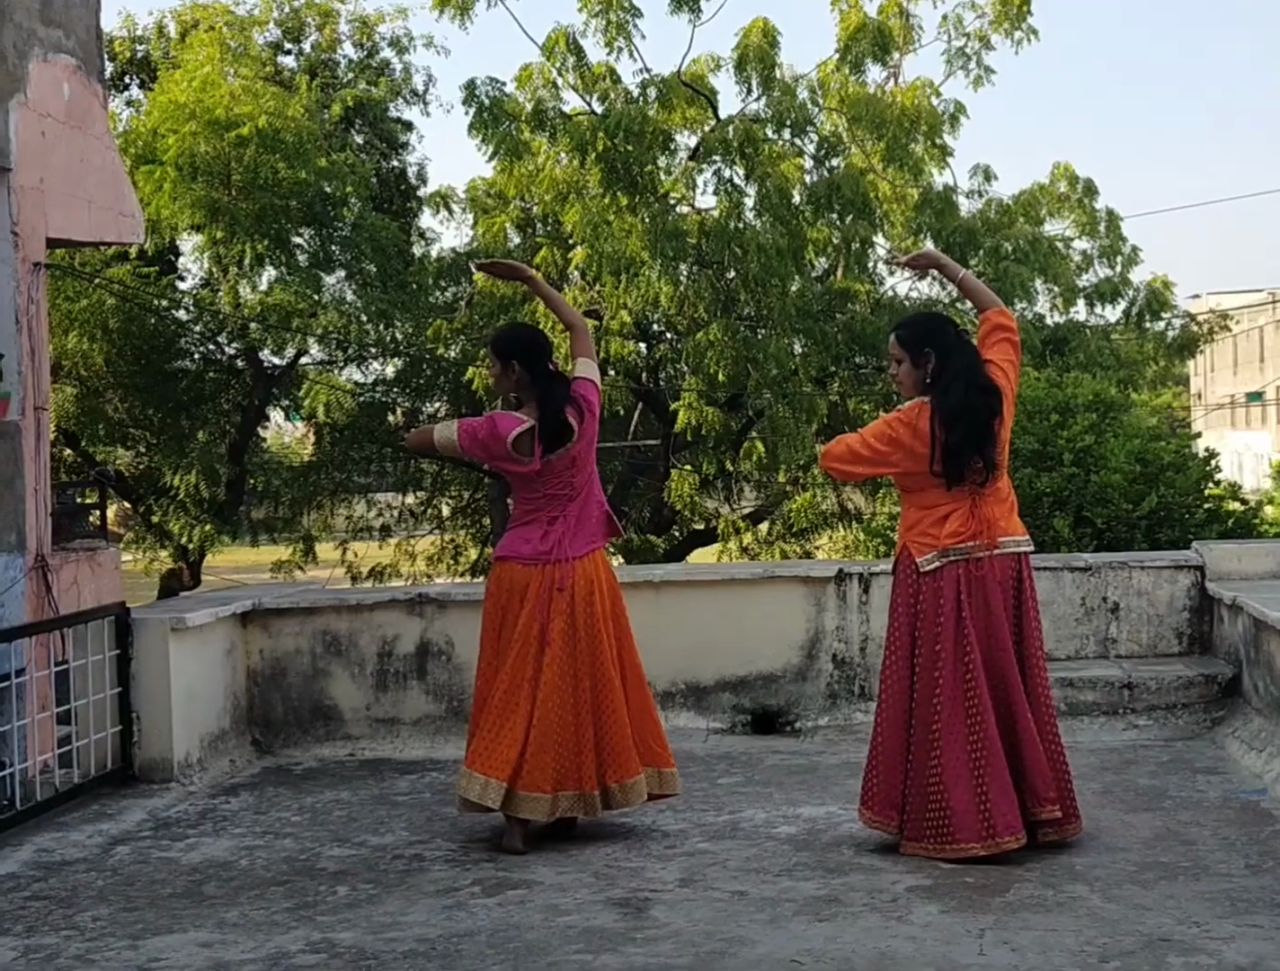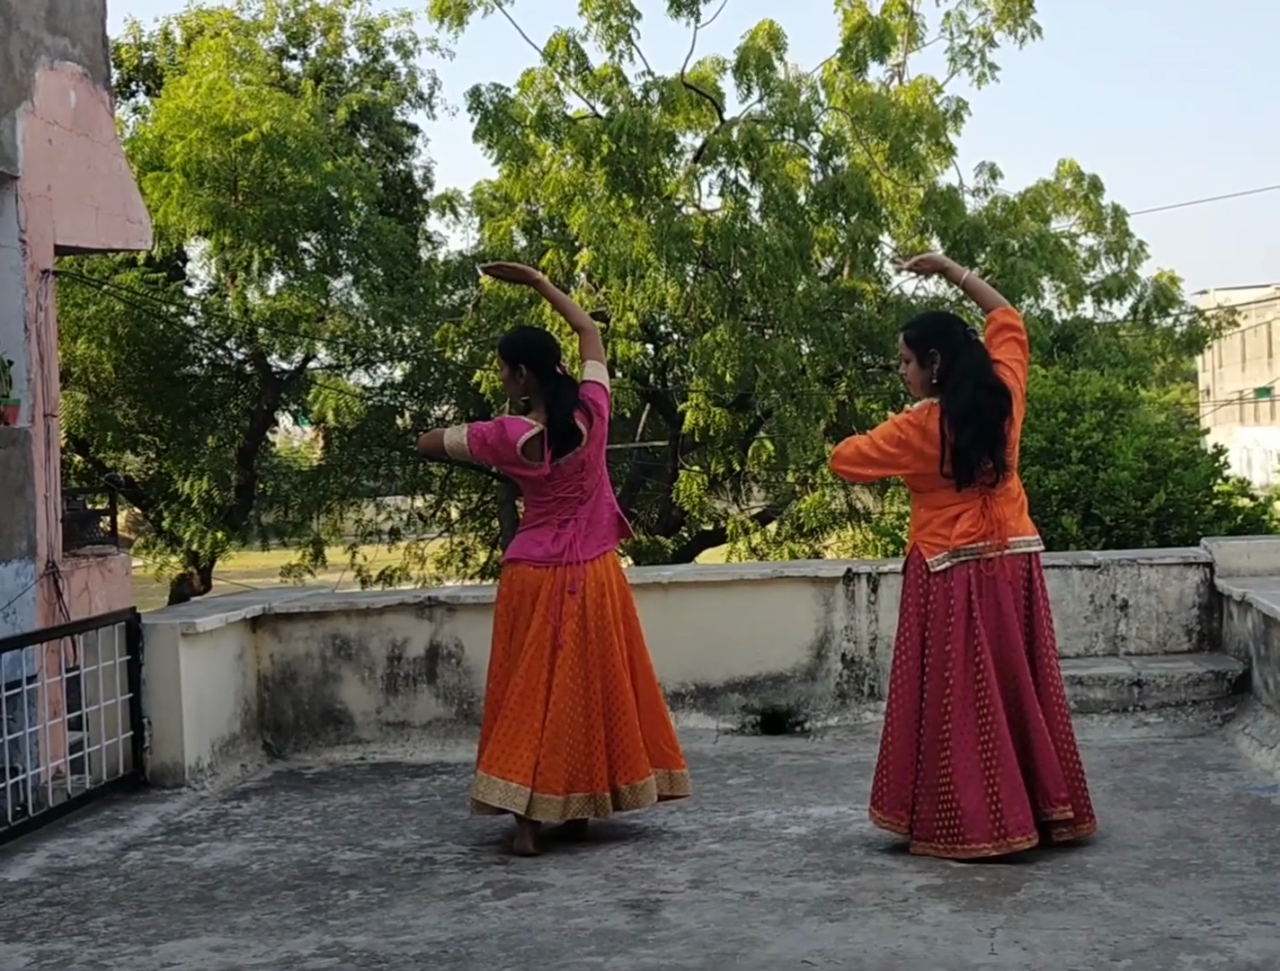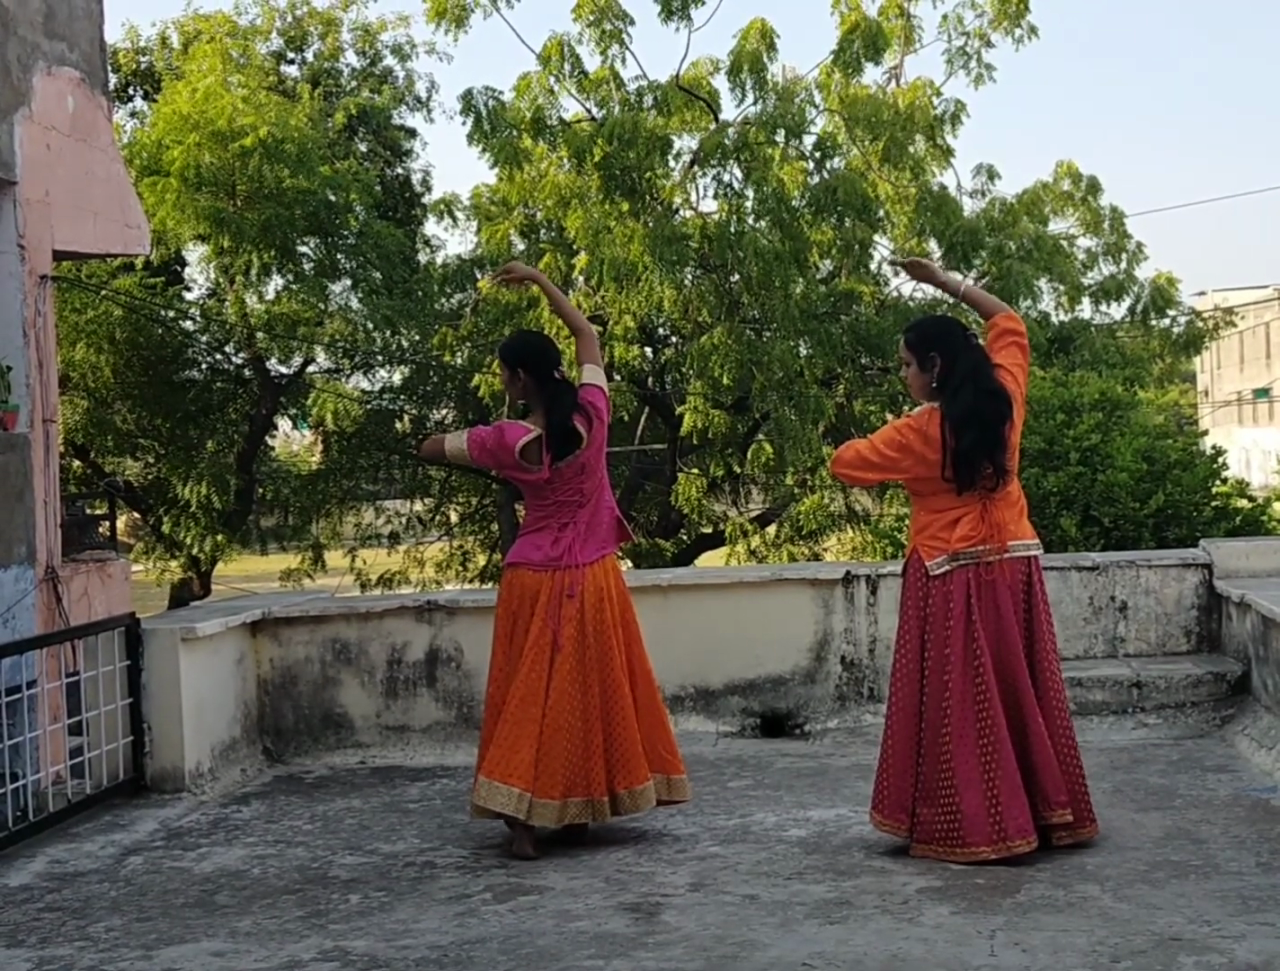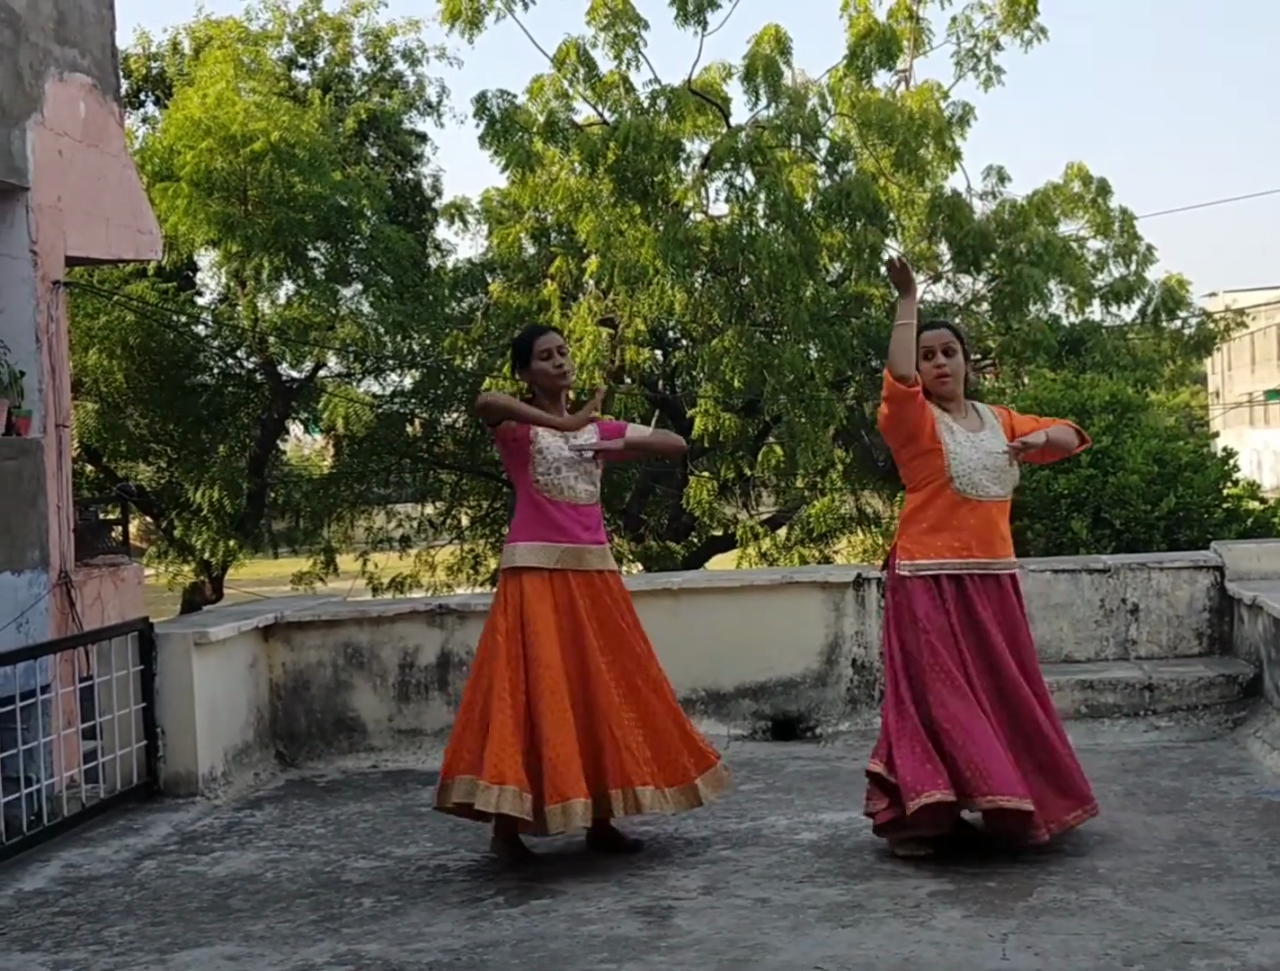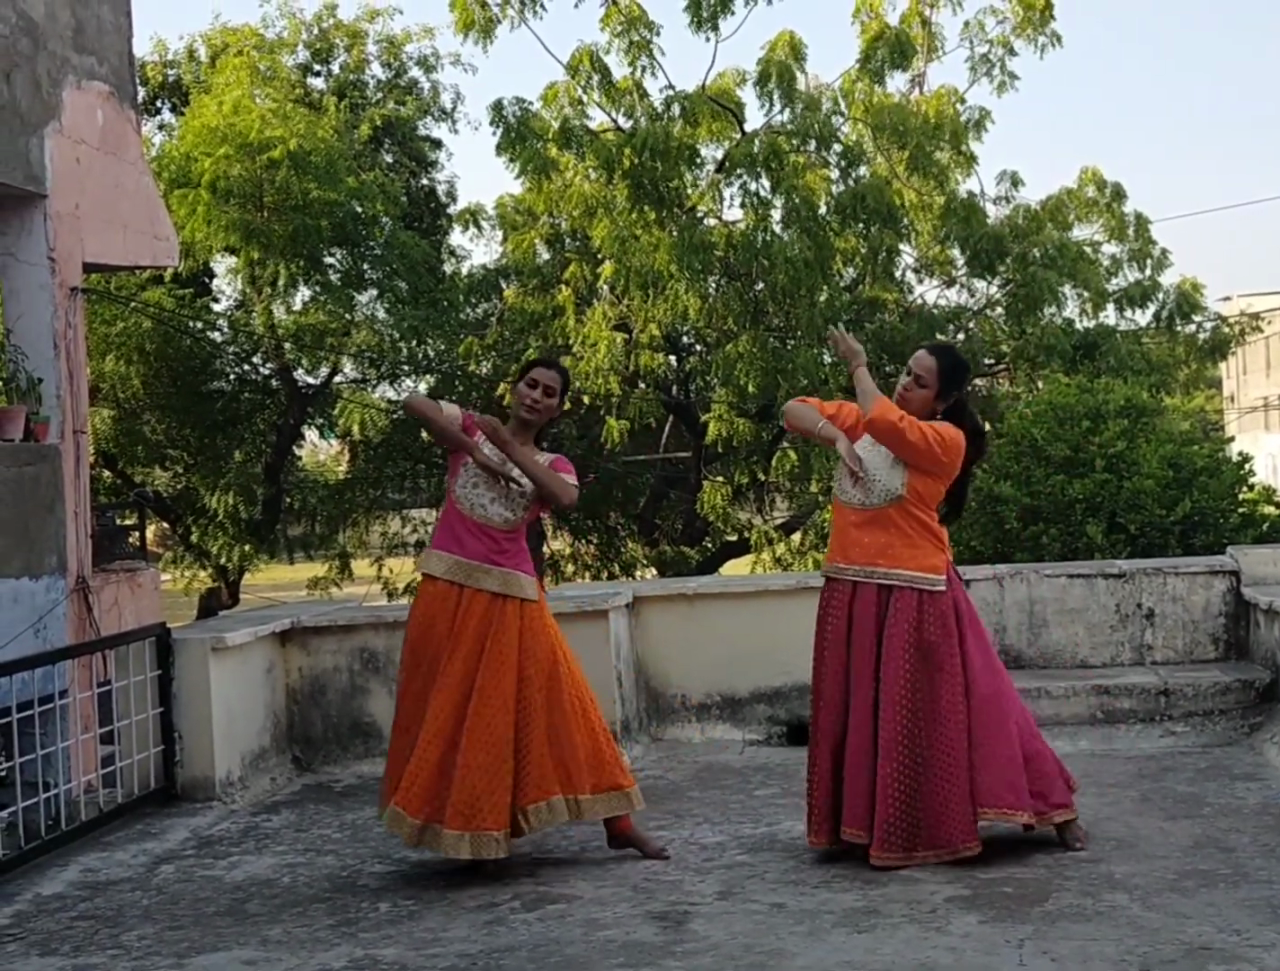
dt=1s
person 1, frame 1
left shoulder: (910, 425)
right shoulder: (994, 396)
left elbow: (833, 457)
right elbow: (1000, 319)
left wrist: (876, 439)
right wrist: (947, 267)
left hip: (940, 574)
right hip: (1003, 561)
left knee: (947, 699)
right knee: (1009, 688)
left ankle: (958, 825)
right ankle: (1032, 809)
person 1, frame 2
left shoulder: (918, 426)
right shoulder: (1004, 395)
left elbow: (843, 458)
right elbow: (1006, 319)
left wrist: (888, 440)
right wrist: (950, 270)
left hip: (950, 573)
right hip: (1013, 560)
left knee: (958, 699)
right knee: (1019, 687)
left ankle: (969, 823)
right ankle: (1045, 808)
person 1, frame 3
left shoulder: (919, 431)
right shoulder: (1004, 399)
left elbow: (843, 462)
right elbow: (1007, 321)
left wrist: (892, 441)
right wrist: (947, 281)
left hip: (948, 577)
right hip: (1012, 564)
left knee: (956, 700)
right knee: (1019, 690)
left ankle: (964, 825)
right ankle: (1040, 812)
person 1, frame 4
left shoulder: (995, 419)
right shoulder: (913, 420)
left elbow: (1070, 437)
right elbow: (899, 378)
left wrist: (1043, 435)
right wrist: (907, 303)
left hip: (990, 581)
right hip: (929, 581)
left knee: (1001, 690)
right knee: (939, 690)
left ankle: (1004, 805)
right ankle: (912, 812)
person 1, frame 5
left shoulder: (947, 440)
right shoulder: (864, 420)
left elbow: (886, 423)
right elbow: (794, 411)
left wrist: (858, 367)
right wrist: (836, 439)
left hip: (914, 590)
right hip: (851, 589)
left knee: (938, 706)
right knee: (858, 709)
right ankle: (865, 821)
person 2, frame 1
left shoulder: (500, 431)
right shoulder: (582, 408)
left elbow: (416, 441)
right elbow: (581, 329)
right wrist: (531, 279)
left hip: (525, 575)
right hip: (583, 573)
left knee: (522, 689)
right knee: (581, 684)
left ankle: (518, 816)
right ankle: (568, 806)
person 2, frame 2
left shoulder: (509, 435)
right shoulder: (591, 411)
left elbow: (427, 443)
right elbow: (590, 331)
right wrist: (538, 281)
left hip: (536, 577)
right hip: (594, 574)
left knee: (533, 691)
right knee: (592, 686)
left ankle: (529, 816)
right ankle: (581, 807)
person 2, frame 3
left shoulder: (508, 440)
right shoulder: (591, 413)
left elbow: (430, 448)
right elbow: (587, 336)
right wrist: (544, 284)
left hip: (536, 579)
right hip: (593, 577)
left knee: (535, 693)
right knee: (592, 691)
left ankle: (525, 813)
right ankle: (580, 809)
person 2, frame 4
left shoulder: (604, 428)
right shoulder: (516, 419)
left elbow: (677, 445)
right elbow: (483, 402)
left wrist: (617, 445)
right wrist: (558, 422)
left hip: (594, 574)
right hip: (534, 571)
left knee: (603, 692)
right knee: (532, 692)
left ankle: (598, 818)
right ankle: (507, 826)
person 2, frame 5
left shoulder: (551, 465)
right shoulder: (471, 429)
left elbow: (566, 500)
right elbow: (414, 404)
left wrist: (514, 449)
right wrist: (476, 452)
left hip: (512, 596)
right hip: (448, 586)
left knee: (552, 708)
right knee: (452, 712)
left ankle: (619, 825)
right ankle: (472, 835)
